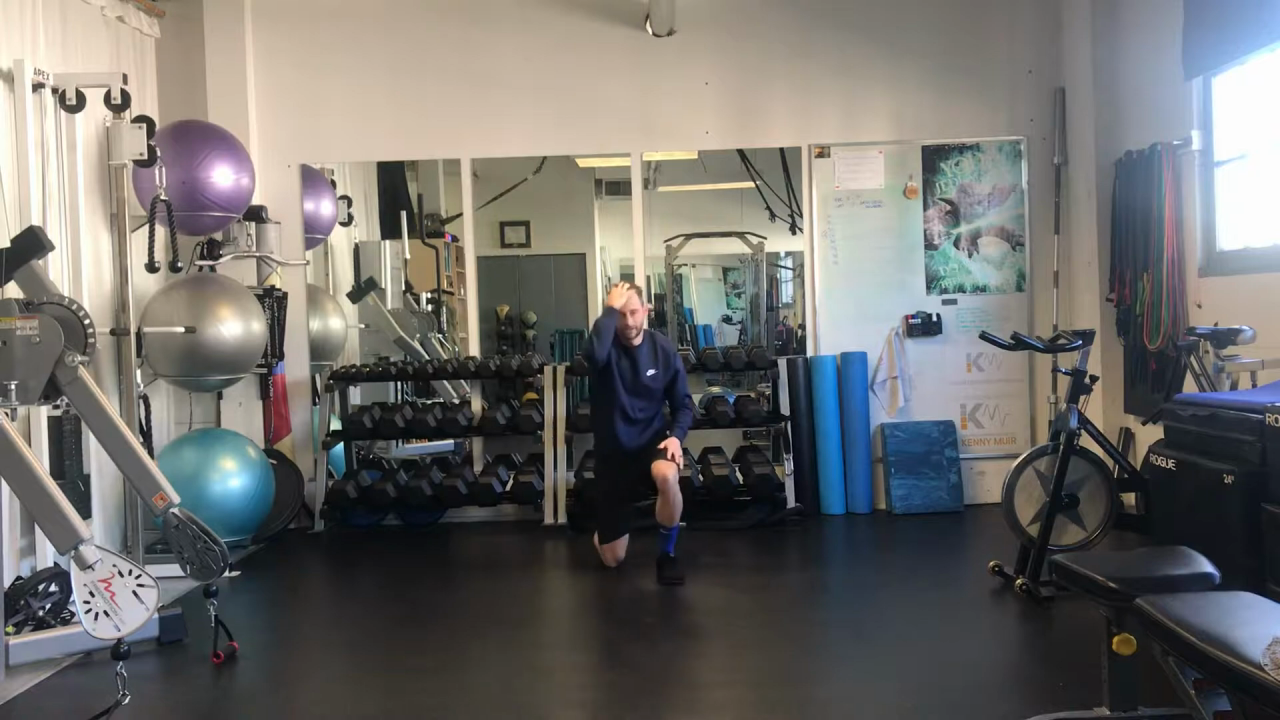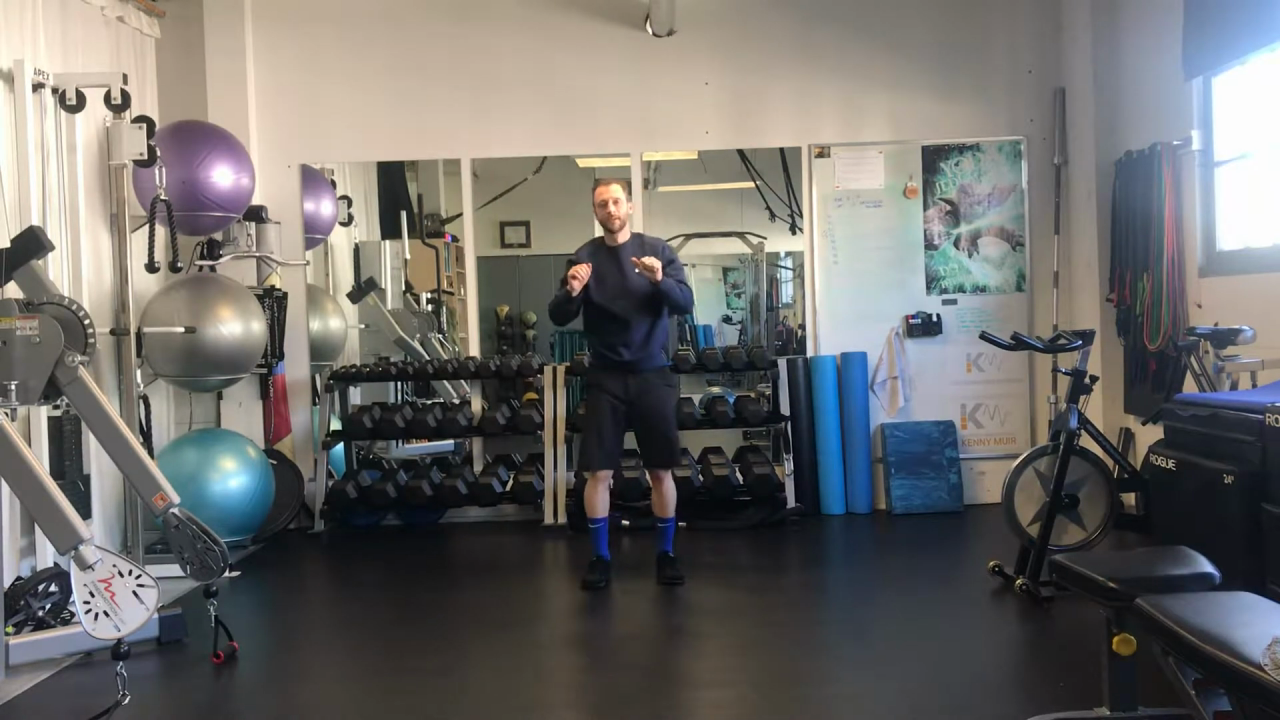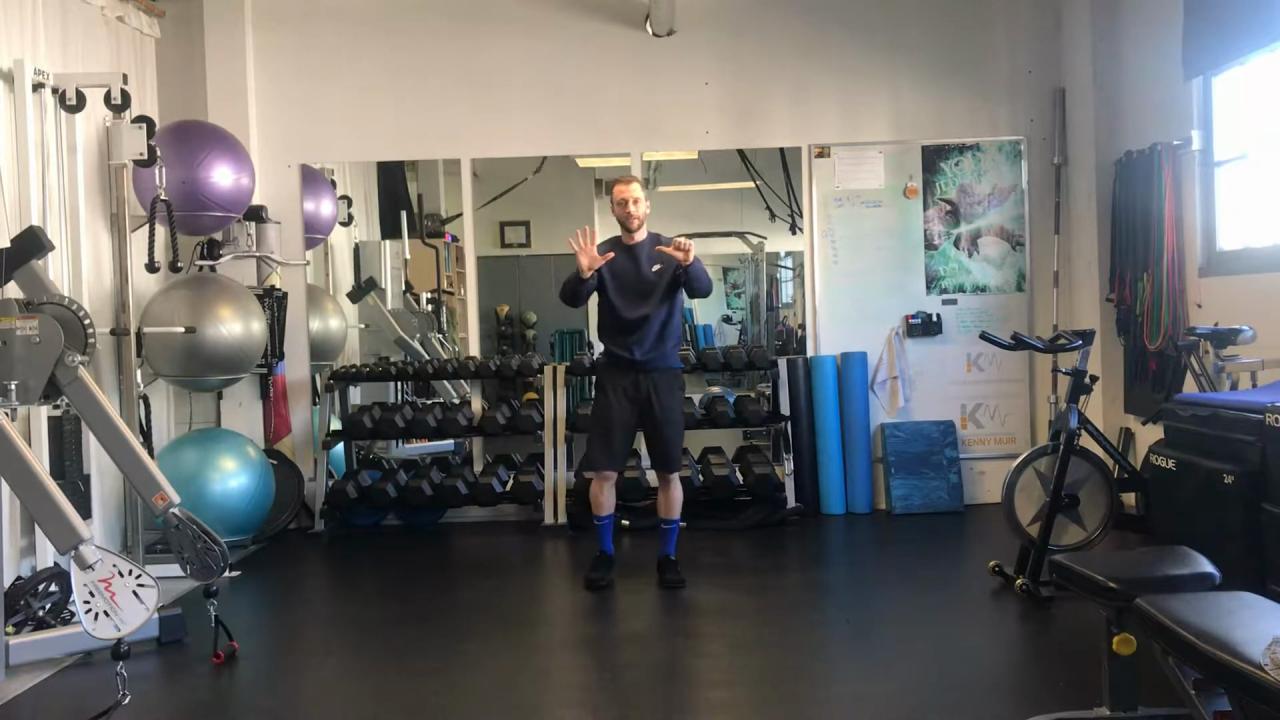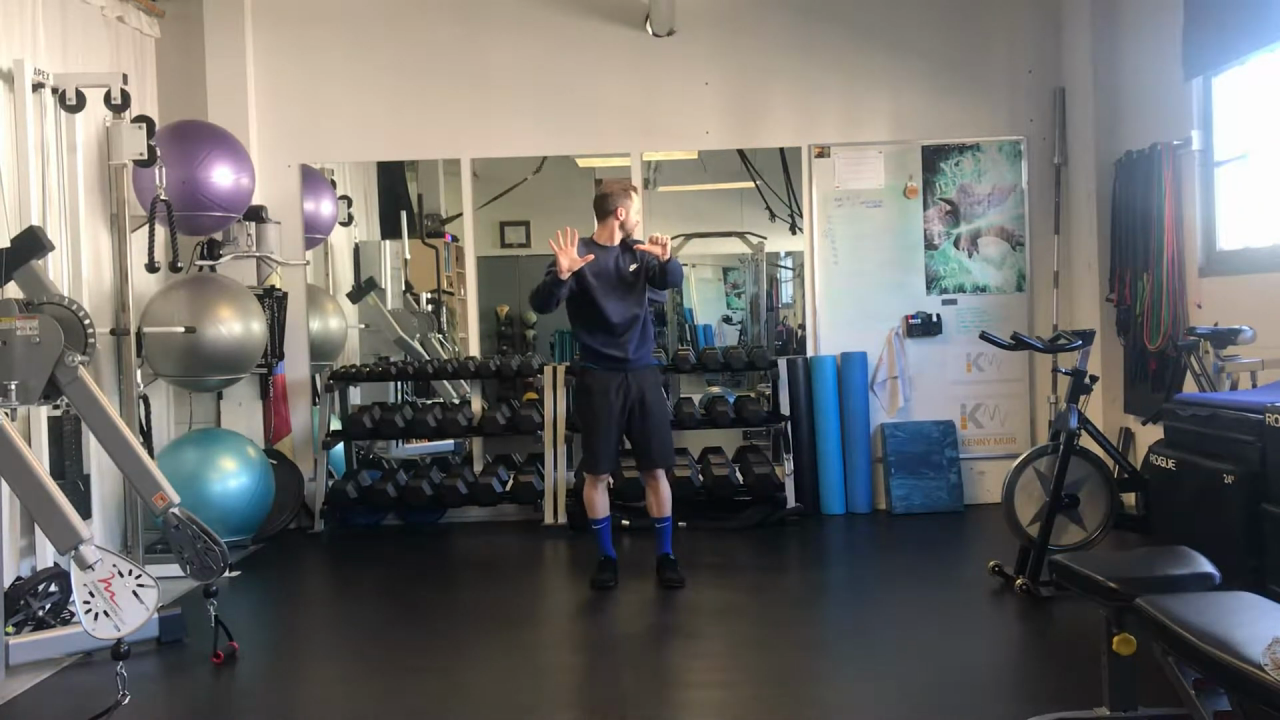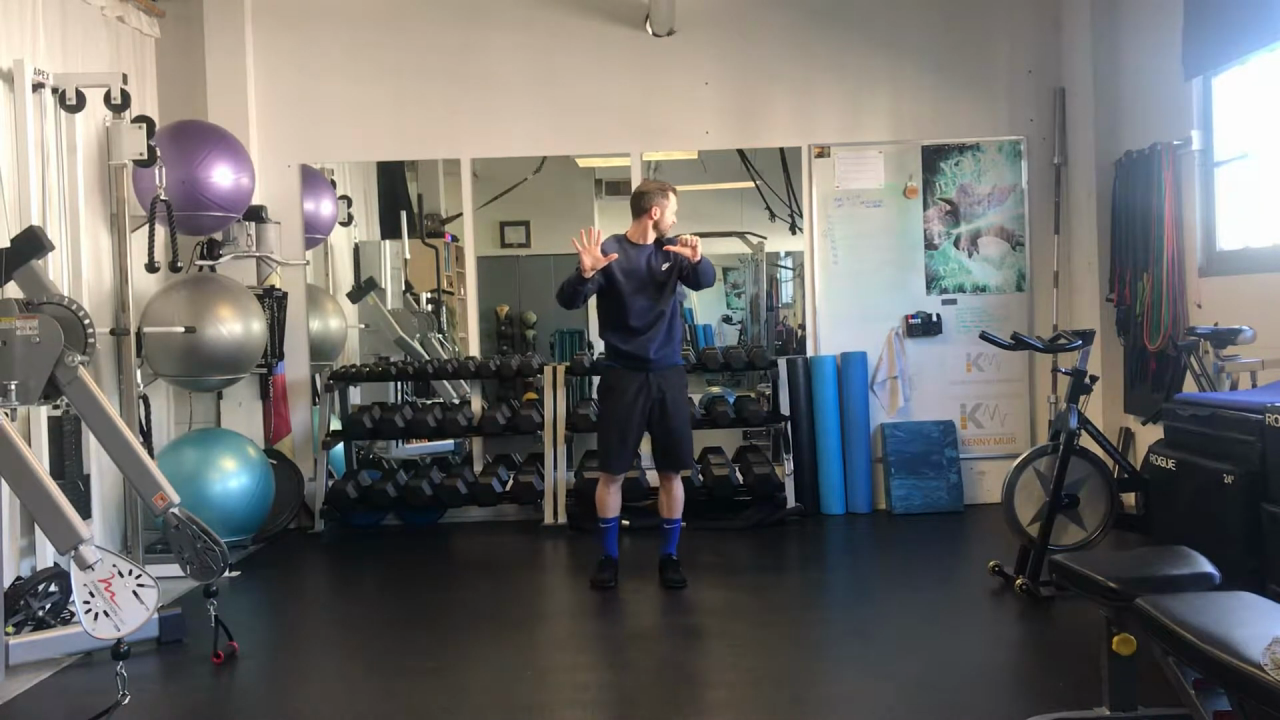
dt=1s
person 1, frame 1
left shoulder: (664, 350)
right shoulder: (605, 346)
left elbow: (682, 403)
right elbow: (593, 354)
left wrist: (675, 435)
right wrist: (611, 308)
left hip: (652, 438)
right hip: (613, 450)
left knee: (666, 476)
right knee: (612, 557)
left ankle: (667, 555)
right ankle: (605, 536)
person 1, frame 2
left shoulder: (656, 250)
right shoulder: (585, 257)
left elbow: (684, 304)
right elbow: (559, 317)
left wrist: (661, 279)
right wrist: (571, 291)
left hip: (653, 375)
right hip: (605, 377)
left knee: (661, 471)
right knee: (598, 472)
left ankle: (665, 554)
right ankle: (600, 557)
person 1, frame 3
left shoulder: (669, 249)
right shoulder: (603, 253)
left elbow: (702, 290)
right elbow: (571, 299)
left wrist: (689, 263)
right wrist: (583, 273)
left hip: (662, 373)
right hip: (616, 374)
left knee: (668, 472)
right knee: (604, 470)
left ankle: (668, 557)
right ankle: (604, 554)
person 1, frame 4
left shoulder: (637, 251)
right shoulder: (578, 253)
left elbow: (670, 282)
right elbow: (541, 304)
left wrist: (666, 258)
right wrist: (561, 274)
left hip: (643, 372)
right hip: (600, 377)
left knee: (656, 470)
right knee: (597, 473)
left ankle: (666, 555)
right ankle: (606, 557)
person 1, frame 5
left shoulder: (672, 251)
right shoulder: (609, 251)
left elbow: (706, 281)
right elbow: (568, 301)
left wrist: (697, 259)
right wrist: (585, 273)
left hip: (668, 374)
right hip: (622, 375)
left knee: (671, 471)
right knee: (611, 472)
left ankle: (669, 556)
right ankle: (608, 557)
